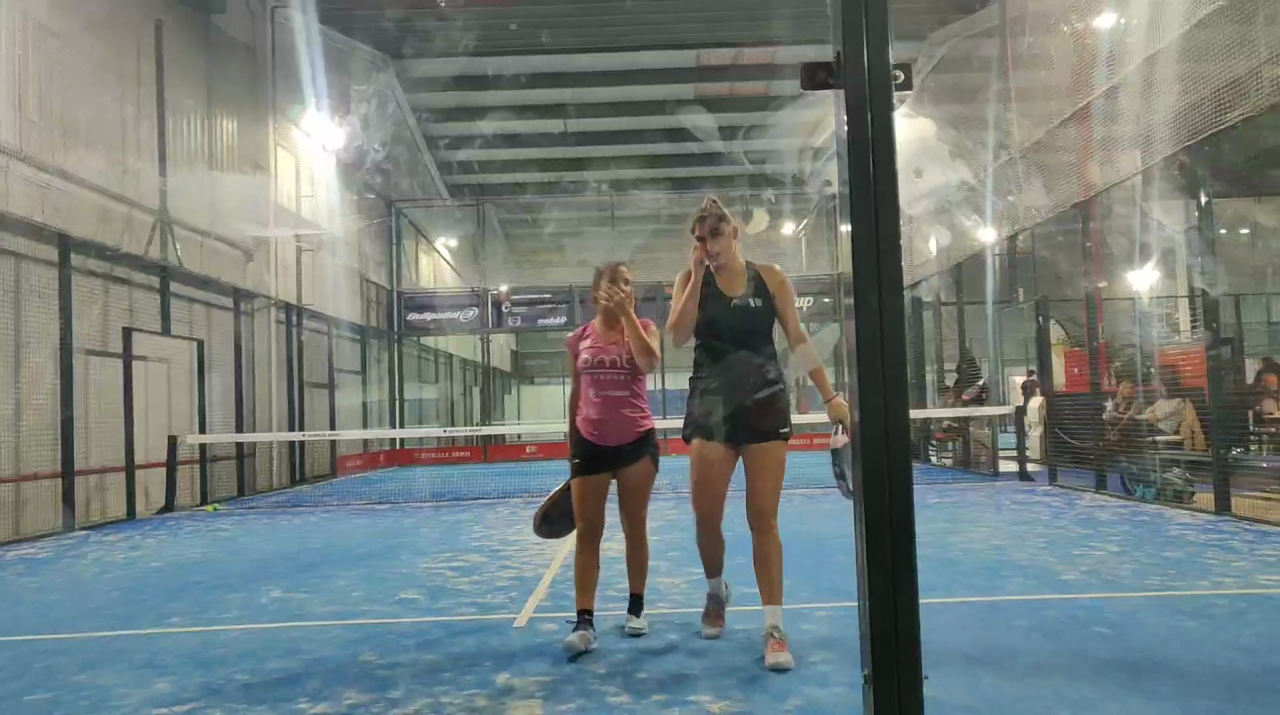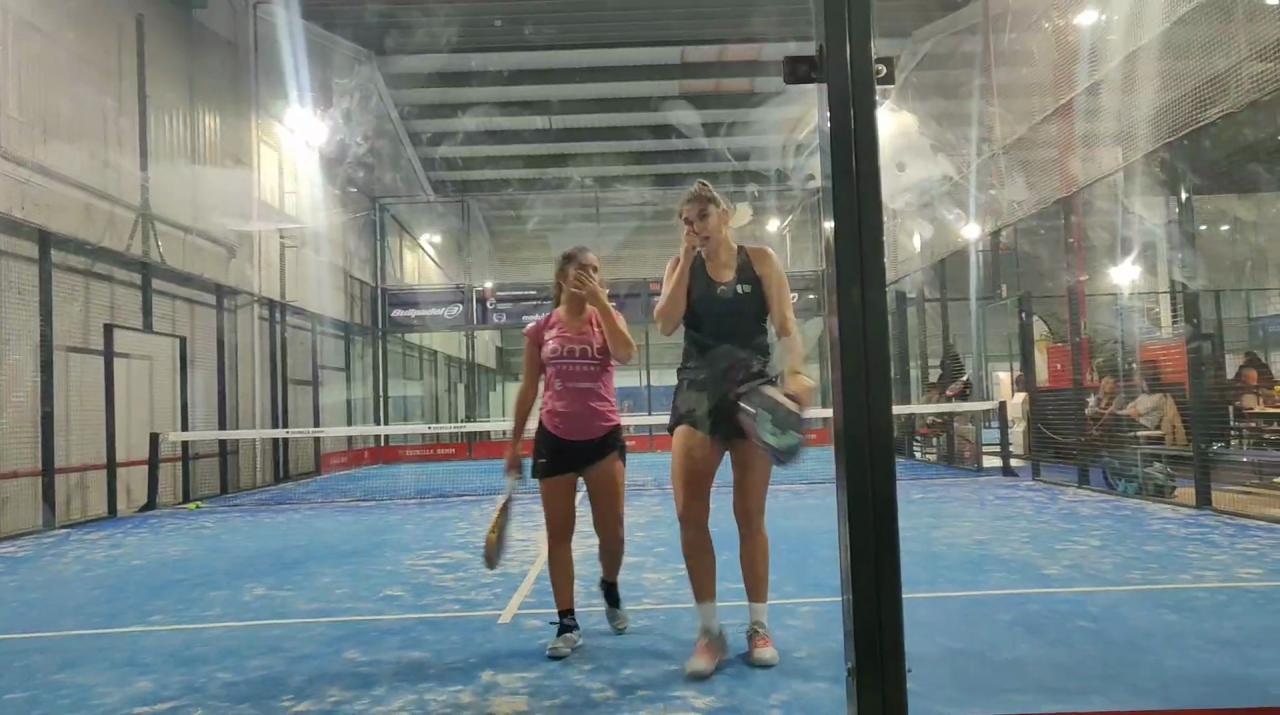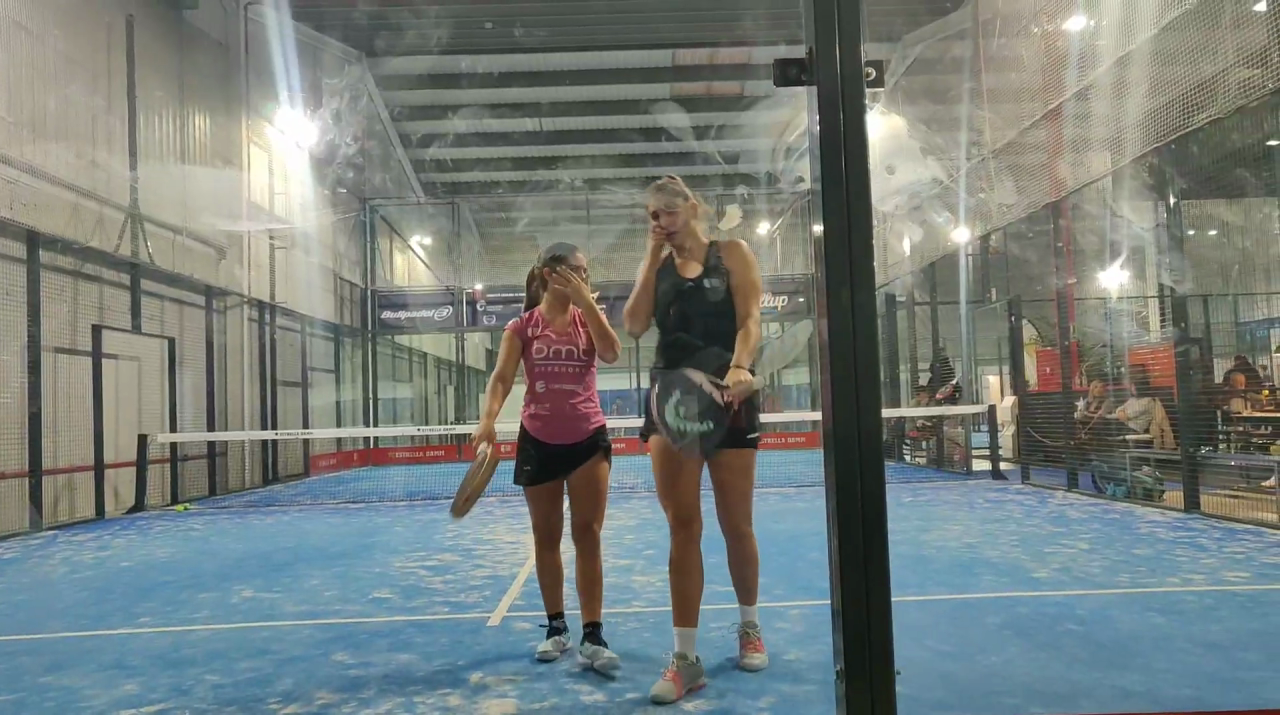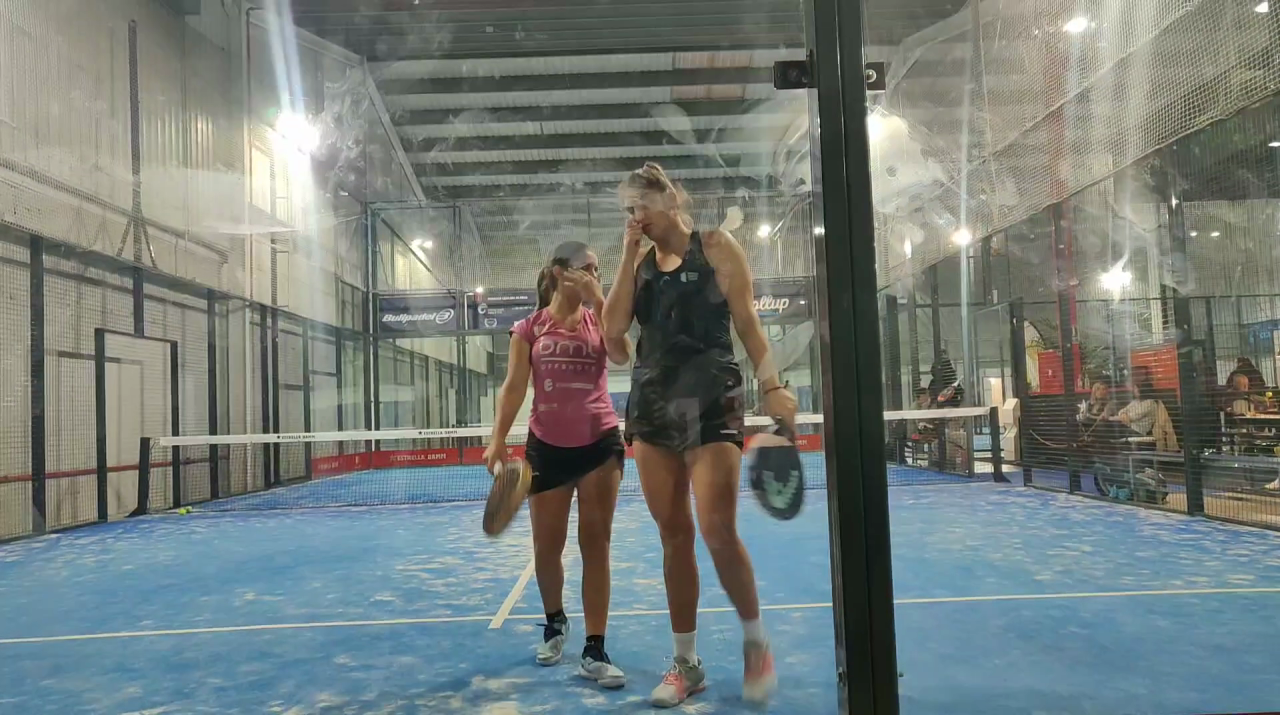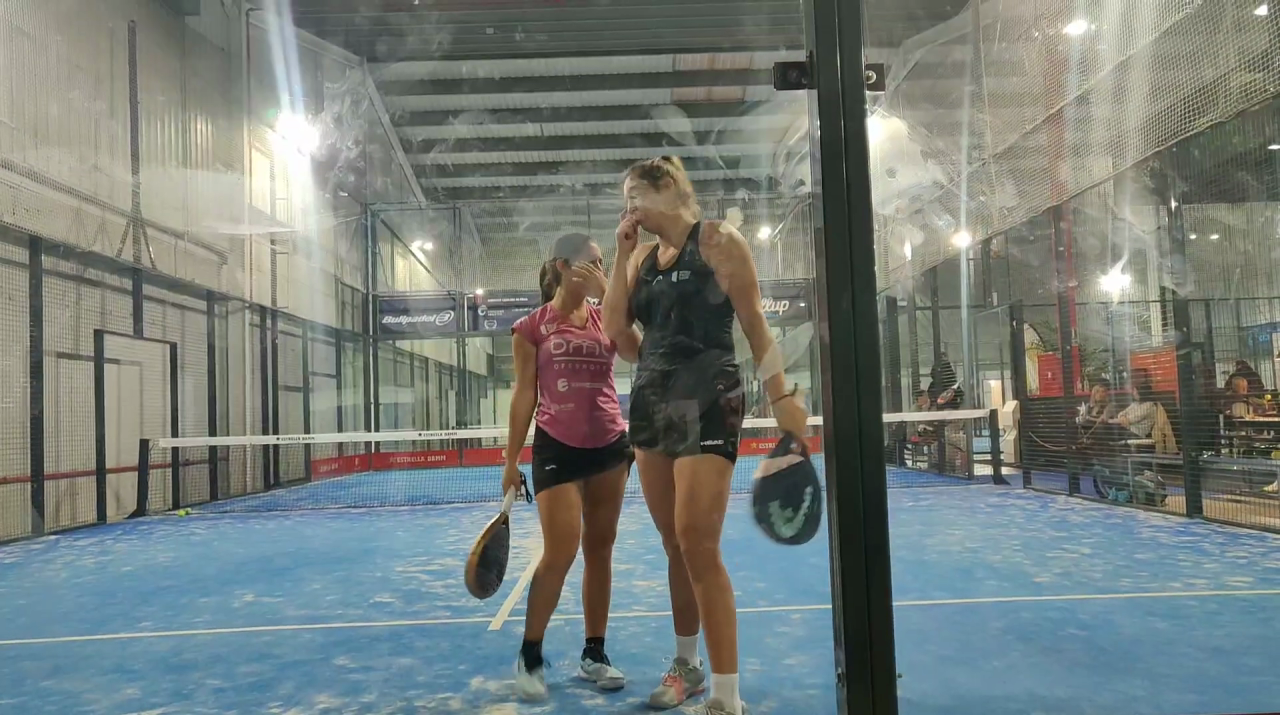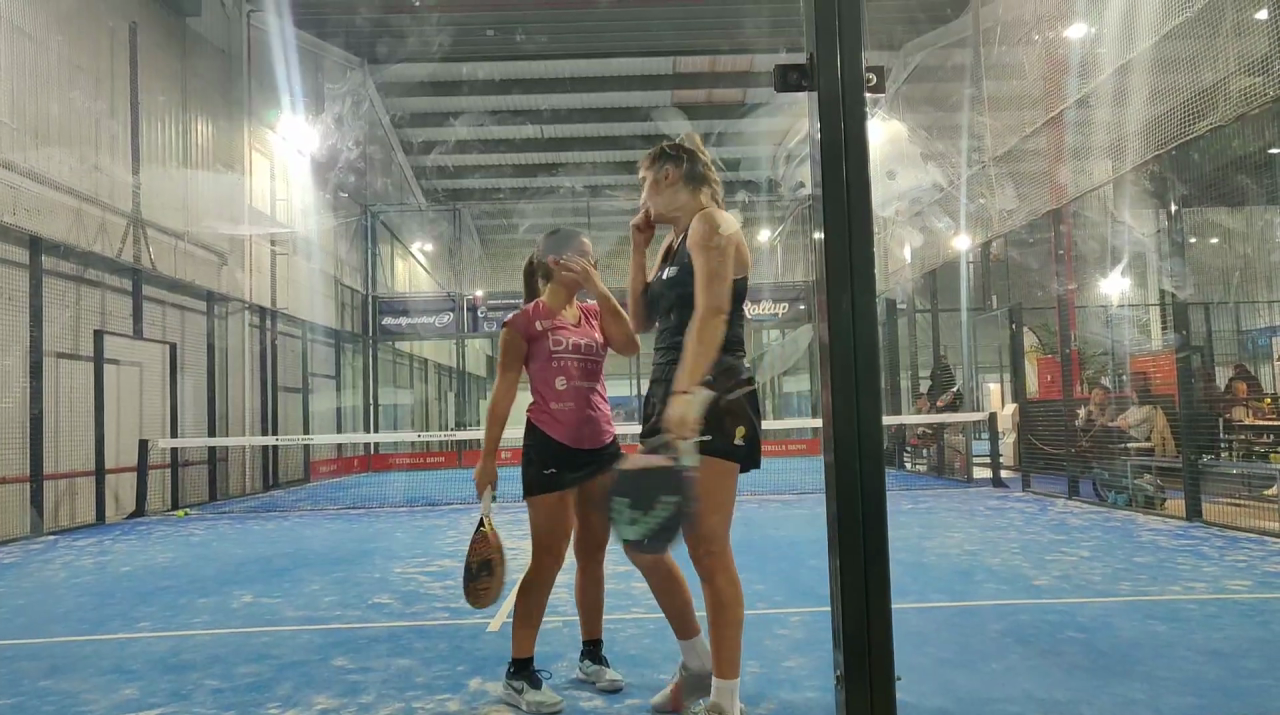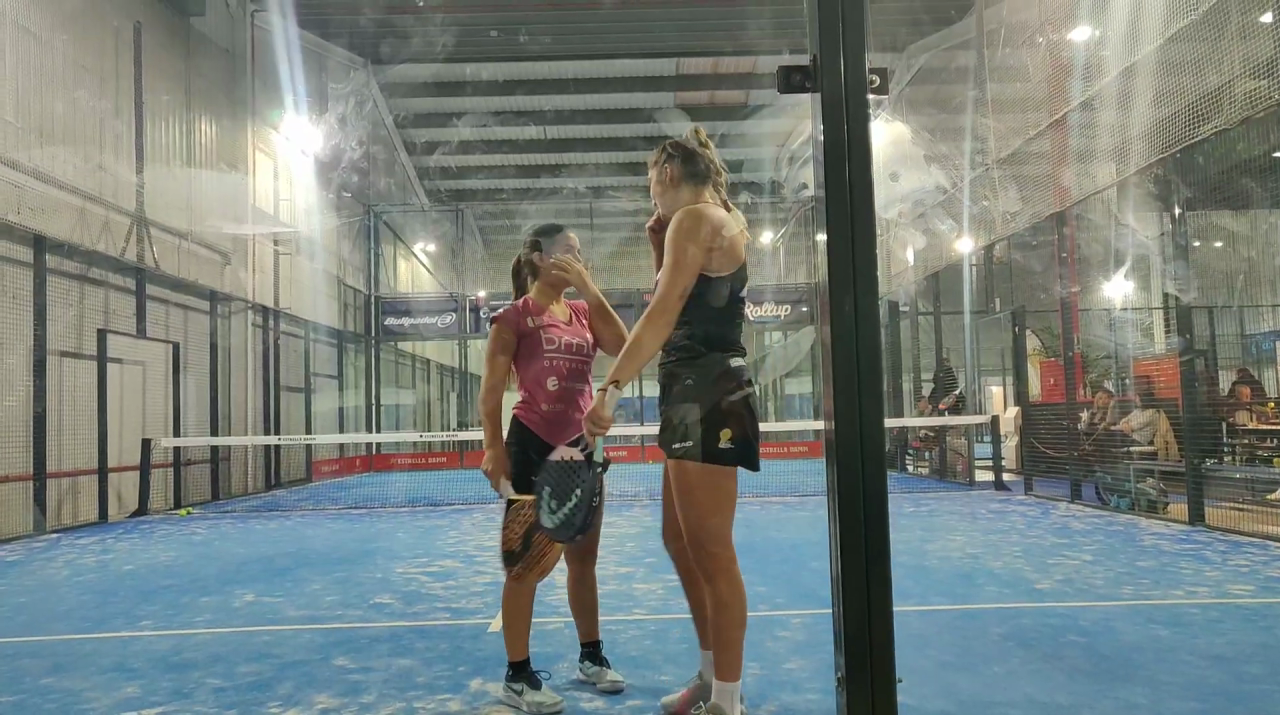
dt=0.3s
person 1, frame 1
left shoulder: (769, 277)
right shoulder: (690, 280)
left elbow: (798, 339)
right elbow: (677, 337)
left wrist: (829, 394)
right wrist: (698, 275)
left hip: (764, 402)
right hip: (710, 403)
left knee: (763, 517)
right knee: (705, 516)
left ankle: (774, 629)
right ankle: (716, 592)
person 1, frame 2
left shoulder: (761, 260)
right shoulder: (681, 267)
left elbow: (785, 322)
right elbow: (666, 324)
left wrist: (795, 372)
right wrist: (687, 260)
right hip: (697, 394)
left knee: (750, 516)
right knee: (690, 512)
left ankle: (758, 626)
right ankle: (710, 631)
person 1, frame 3
left shoulder: (731, 254)
right shoulder: (655, 265)
left elbow: (749, 319)
right elbow: (634, 326)
left wrist: (739, 368)
right wrist: (653, 258)
left knee: (737, 526)
right knee: (683, 527)
left ankle: (749, 624)
right ankle: (685, 658)
person 1, frame 4
left shoulder: (717, 247)
right shoulder: (638, 261)
left elbow: (747, 319)
right elbow: (613, 327)
left wrist: (770, 385)
right wrist: (629, 255)
left hip: (711, 398)
right hip: (651, 401)
left knee: (718, 531)
right knee: (674, 535)
left ankle: (754, 639)
right ankle: (686, 662)
person 1, frame 5
left shoulder: (714, 237)
right shoulder: (641, 257)
left elbow: (751, 317)
right elbow: (614, 328)
left wrist: (780, 389)
right wrist: (624, 254)
left hip: (706, 401)
right hip: (651, 402)
left knee: (697, 545)
right knee: (677, 544)
right ankle: (687, 663)
person 1, frame 6
left shoulder: (711, 224)
right shoulder: (672, 242)
left elbow: (710, 314)
right elbow: (641, 320)
left wrist: (688, 392)
right wrist: (639, 250)
left hip: (710, 401)
right hip: (666, 399)
left knee: (708, 550)
right knee: (641, 542)
right ankle: (696, 665)
person 1, frame 7
left shoulder: (694, 220)
right shoulder: (722, 222)
left elbow: (662, 315)
left wrist: (608, 388)
right wrist: (658, 246)
left hip: (705, 398)
right hip: (699, 399)
left knee: (711, 555)
right knee: (681, 545)
person 2, frame 1
left shoulder: (642, 326)
right shoulder: (578, 338)
left elbow: (649, 362)
right elbow: (576, 394)
left wrist: (627, 312)
right wrist: (571, 443)
left hip: (636, 441)
right hip: (590, 443)
left knee: (634, 529)
right knee: (587, 531)
left ankle: (636, 607)
right ankle: (584, 623)
person 2, frame 2
left shoulder: (608, 317)
right shoulder: (540, 329)
left elbow: (625, 354)
right elbow: (528, 388)
left wrist: (600, 301)
right wrist: (514, 444)
left hip: (604, 435)
right hip: (555, 438)
left knee: (612, 529)
right knee: (559, 533)
left ankle: (610, 586)
right ankle: (567, 624)
person 2, frame 3
left shoulder: (588, 317)
right shoulder: (521, 327)
left elbow: (611, 353)
right elbow: (502, 378)
left wrist: (586, 301)
right wrist: (486, 421)
left hip: (589, 439)
right hip: (539, 442)
left knee: (588, 535)
right knee: (546, 539)
left ankle: (592, 637)
right ankle: (556, 628)
person 2, frame 4
left shoulder: (598, 319)
right shoulder: (529, 328)
left elbow: (622, 355)
right elbow: (514, 386)
left wrist: (597, 299)
right wrist: (497, 440)
left hip: (600, 443)
right hip: (547, 446)
left knee: (596, 545)
right knee: (547, 548)
left ankle: (595, 651)
right ankle: (555, 623)
person 2, frame 5
left shoulder: (603, 317)
right shoulder: (533, 326)
left elbow: (634, 350)
right elbow: (524, 395)
left wrist: (607, 295)
right wrist: (512, 460)
left hip: (609, 444)
right hip: (557, 446)
left knee: (599, 549)
right knee: (560, 550)
left ankle: (594, 653)
right ankle: (530, 653)
person 2, frame 6
left shoulder: (595, 313)
right shoulder: (525, 321)
left elbow: (631, 346)
right elbow: (504, 391)
left wrist: (599, 290)
right wrist: (488, 458)
left hip: (600, 444)
right hip: (549, 445)
left knee: (592, 554)
right knee: (547, 557)
left ankle: (592, 655)
right ankle: (519, 672)
person 2, frame 7
left shoulder: (582, 311)
right shoulder: (514, 317)
left elbow: (620, 346)
right elbow: (492, 387)
left wrist: (590, 288)
right wrist: (494, 448)
right hip: (533, 446)
left knee: (583, 556)
left ankle: (591, 656)
right ankle: (517, 676)
